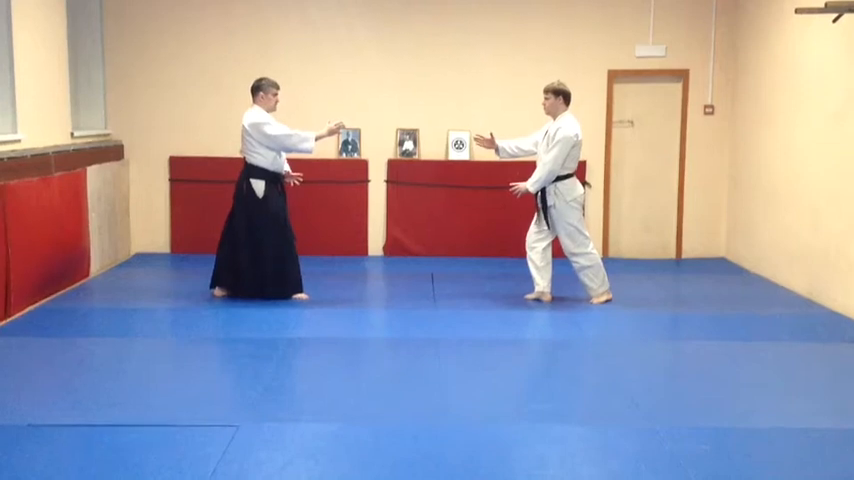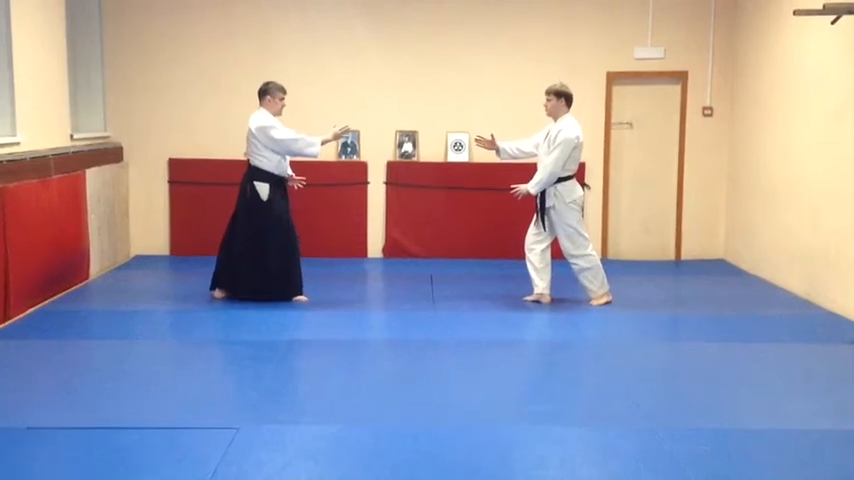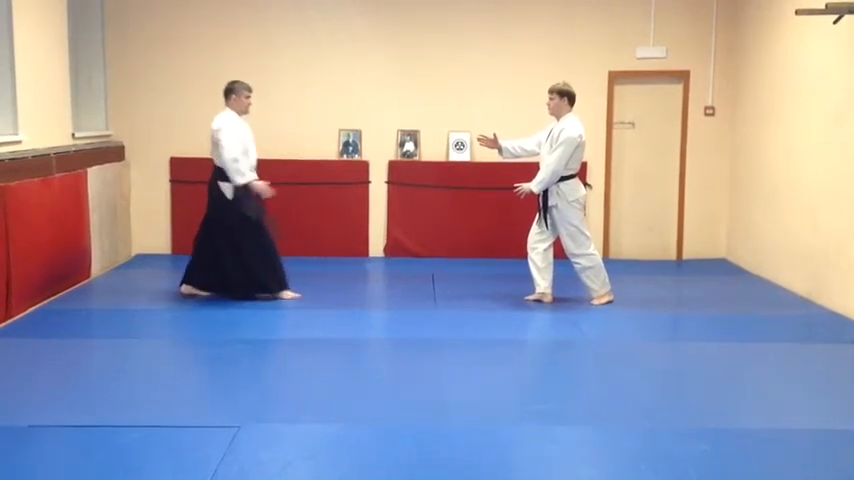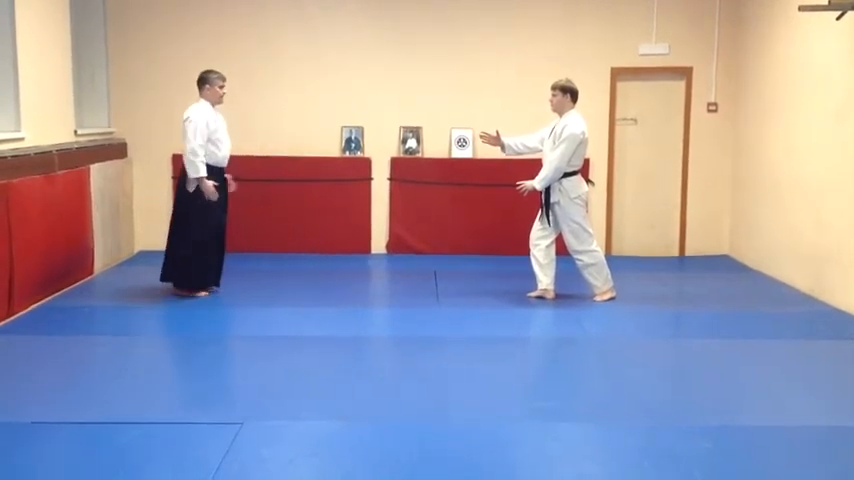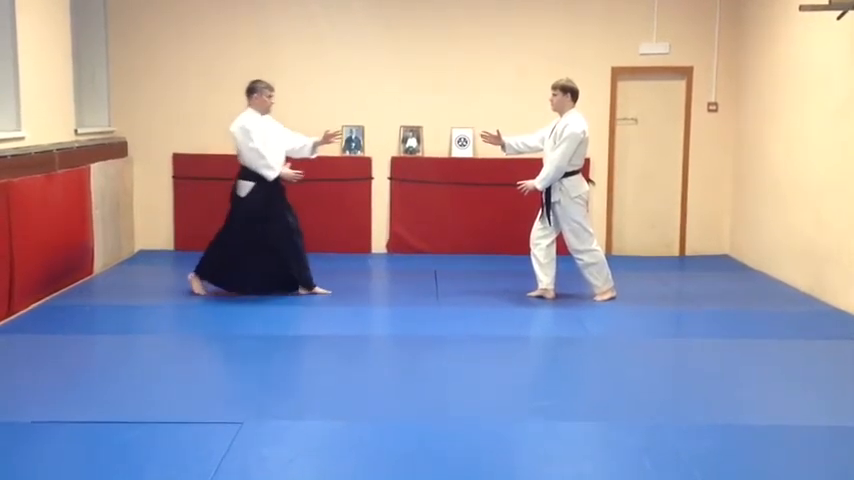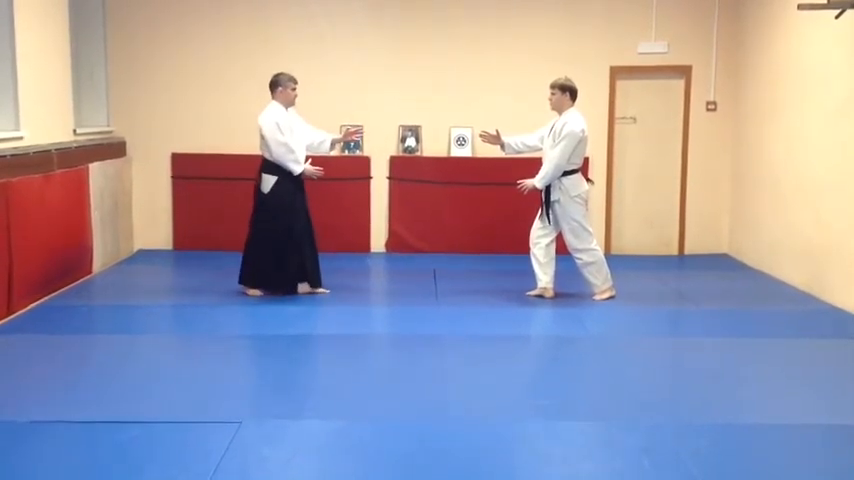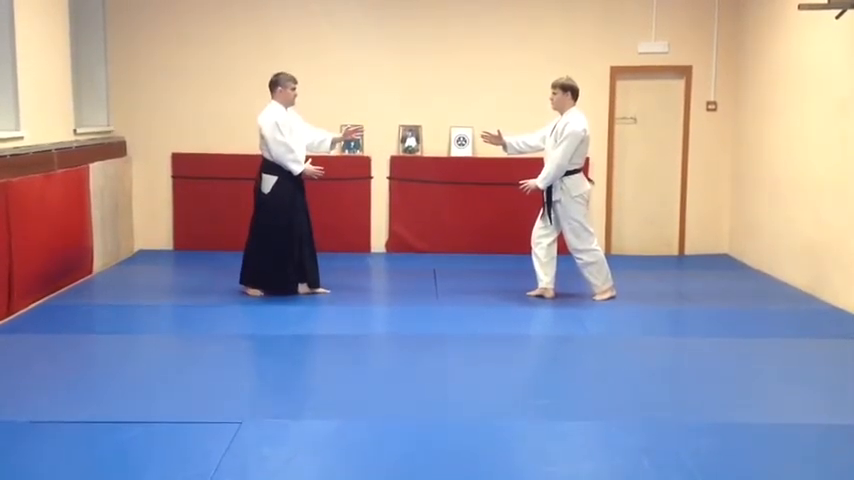
dt=0.7s
person 1, frame 1
left shoulder: (567, 129)
right shoulder: (553, 126)
left elbow: (551, 165)
right elbow: (528, 144)
left wrist: (530, 186)
right wrist: (498, 146)
left hip: (564, 194)
right hip: (551, 194)
left knee: (578, 245)
right knee: (537, 240)
left ankle: (602, 290)
right ankle: (543, 290)
person 1, frame 2
left shoulder: (568, 131)
right shoulder: (554, 129)
left elbow: (552, 167)
right elbow: (529, 146)
left wrist: (531, 188)
right wrist: (498, 148)
left hip: (563, 196)
right hip: (551, 196)
left knee: (577, 247)
right knee: (535, 242)
left ankle: (601, 292)
right ankle: (542, 292)
person 1, frame 3
left shoulder: (571, 130)
right shoulder: (556, 127)
left elbow: (555, 166)
right elbow: (531, 145)
left wrist: (534, 186)
right wrist: (501, 146)
left hip: (566, 195)
right hip: (553, 195)
left knee: (579, 246)
right knee: (538, 241)
left ankle: (603, 291)
right ankle: (544, 291)
person 1, frame 4
left shoulder: (573, 127)
right shoulder: (559, 124)
left elbow: (558, 162)
right elbow: (534, 141)
left wrist: (536, 183)
right wrist: (503, 143)
left hip: (568, 192)
right hip: (555, 191)
left knee: (582, 243)
right knee: (540, 238)
left ankle: (605, 288)
right ankle: (546, 287)
person 1, frame 5
left shoulder: (574, 126)
right shoulder: (559, 123)
left elbow: (559, 162)
right elbow: (534, 141)
left wrist: (538, 183)
right wrist: (504, 142)
left hip: (568, 191)
right hip: (556, 191)
left knee: (582, 242)
right knee: (541, 237)
left ankle: (605, 287)
right ankle: (546, 287)
person 1, frame 6
left shoulder: (573, 124)
right shoulder: (559, 122)
left elbow: (558, 160)
right elbow: (534, 140)
left wrist: (537, 182)
right wrist: (503, 142)
left hip: (568, 190)
right hip: (556, 190)
left knee: (581, 241)
right knee: (541, 236)
left ankle: (605, 287)
right ankle: (546, 286)
person 1, frame 7
left shoulder: (575, 124)
right shoulder: (561, 122)
left elbow: (560, 160)
right elbow: (536, 140)
left wrist: (539, 182)
right wrist: (505, 142)
left hip: (570, 190)
right hip: (558, 189)
left knee: (581, 241)
right knee: (542, 236)
left ankle: (605, 287)
right ankle: (546, 286)
person 2, frame 1
left shoulder: (260, 119)
right shoulder: (257, 120)
left elbow: (276, 147)
right elbow: (287, 139)
left wrist: (283, 172)
right wrist: (324, 133)
left hip: (262, 184)
right hip: (259, 186)
left knee: (243, 234)
right knee: (275, 237)
left ankle: (225, 284)
right ankle: (286, 288)
person 2, frame 2
left shoulder: (265, 121)
right shoulder: (264, 124)
left elbow: (278, 152)
right elbow: (293, 142)
left wrist: (286, 175)
right wrist: (329, 138)
left hip: (262, 187)
right hip: (262, 188)
left knee: (244, 236)
right knee: (280, 239)
left ankle: (225, 286)
right ankle: (285, 290)
person 2, frame 3
left shoulder: (234, 122)
right shoulder: (226, 124)
right elbow: (232, 159)
left wrist: (254, 182)
right wrist: (252, 183)
left hip: (234, 187)
right hip: (229, 188)
left knee: (216, 235)
right knee: (252, 234)
left ankle: (195, 283)
right ankle: (273, 287)
person 2, frame 4
left shoulder: (214, 114)
right shoulder: (198, 114)
right elbow: (193, 150)
left wrist: (223, 175)
right wrist: (203, 181)
left hip: (212, 179)
right hip: (199, 181)
left knee: (212, 233)
right knee: (194, 233)
left ankle: (202, 281)
right ankle: (186, 284)
person 2, frame 5
left shoulder: (270, 122)
right shoulder: (243, 124)
left elbow: (290, 141)
right elbow: (255, 157)
left wrist: (318, 142)
right wrist: (279, 173)
left hip: (270, 188)
right hip: (252, 188)
left knee: (289, 232)
right knee: (235, 236)
left ankle: (304, 284)
right ankle: (200, 276)
person 2, frame 6
left shoulder: (291, 115)
right shoulder: (270, 117)
left elbow: (309, 136)
right elbow: (280, 150)
left wrist: (339, 139)
right wrist: (302, 169)
left hip: (290, 180)
right hip: (275, 181)
left knee: (299, 230)
right knee: (266, 232)
left ankle: (303, 281)
right ankle: (252, 282)
person 2, frame 7
left shoulder: (290, 115)
right shoulder: (269, 117)
left elbow: (309, 136)
right elbow: (280, 149)
left wrist: (339, 138)
right wrist: (302, 169)
left hip: (290, 180)
right hip: (275, 181)
left knee: (298, 231)
right knee: (267, 232)
left ankle: (304, 281)
right ankle: (253, 282)
